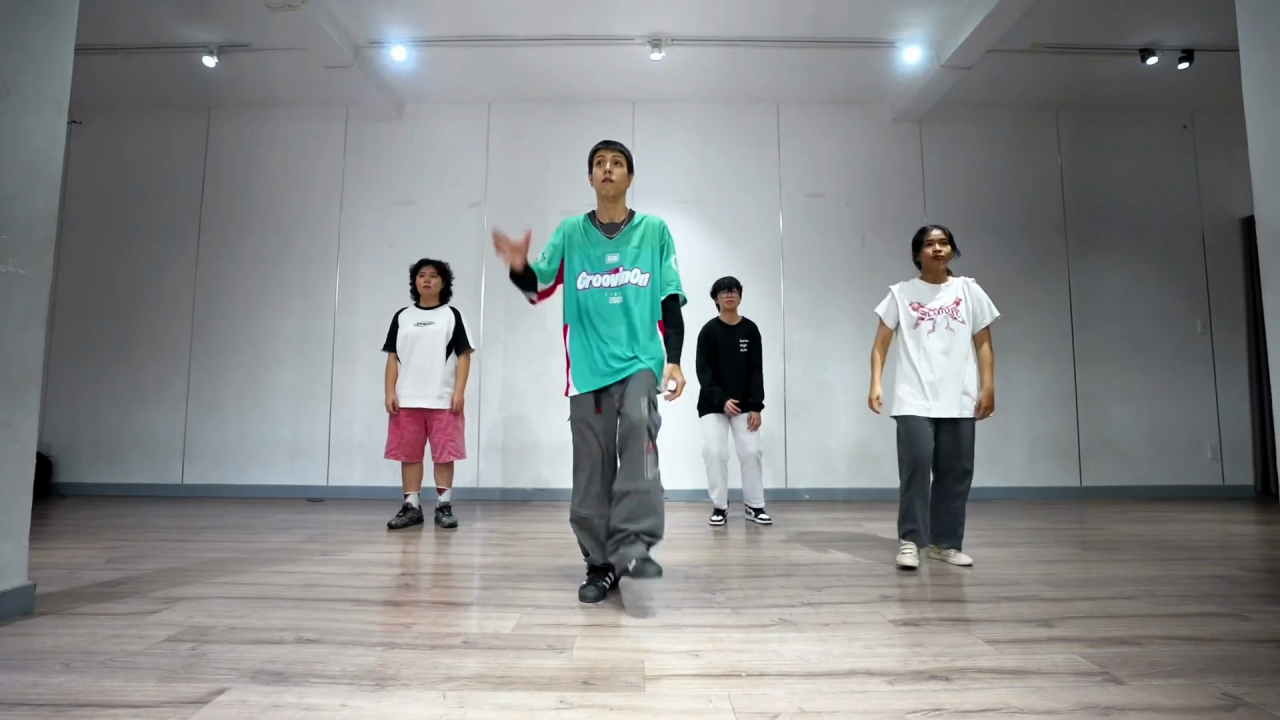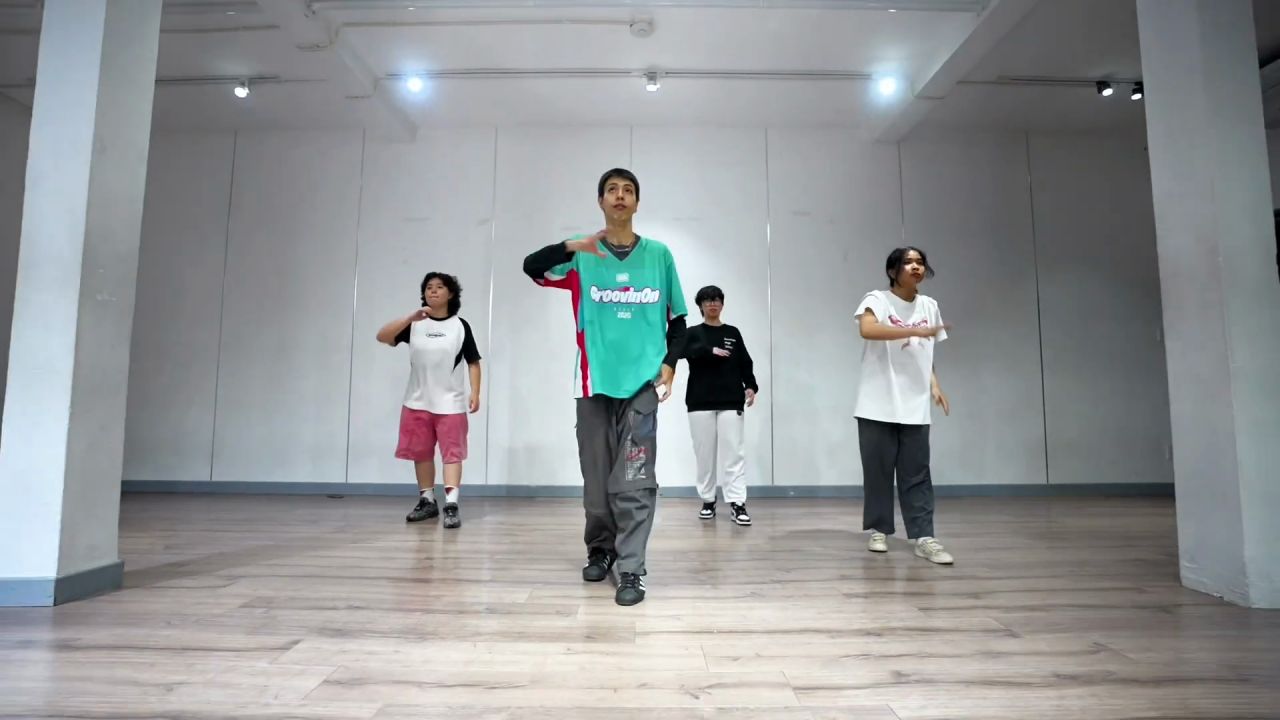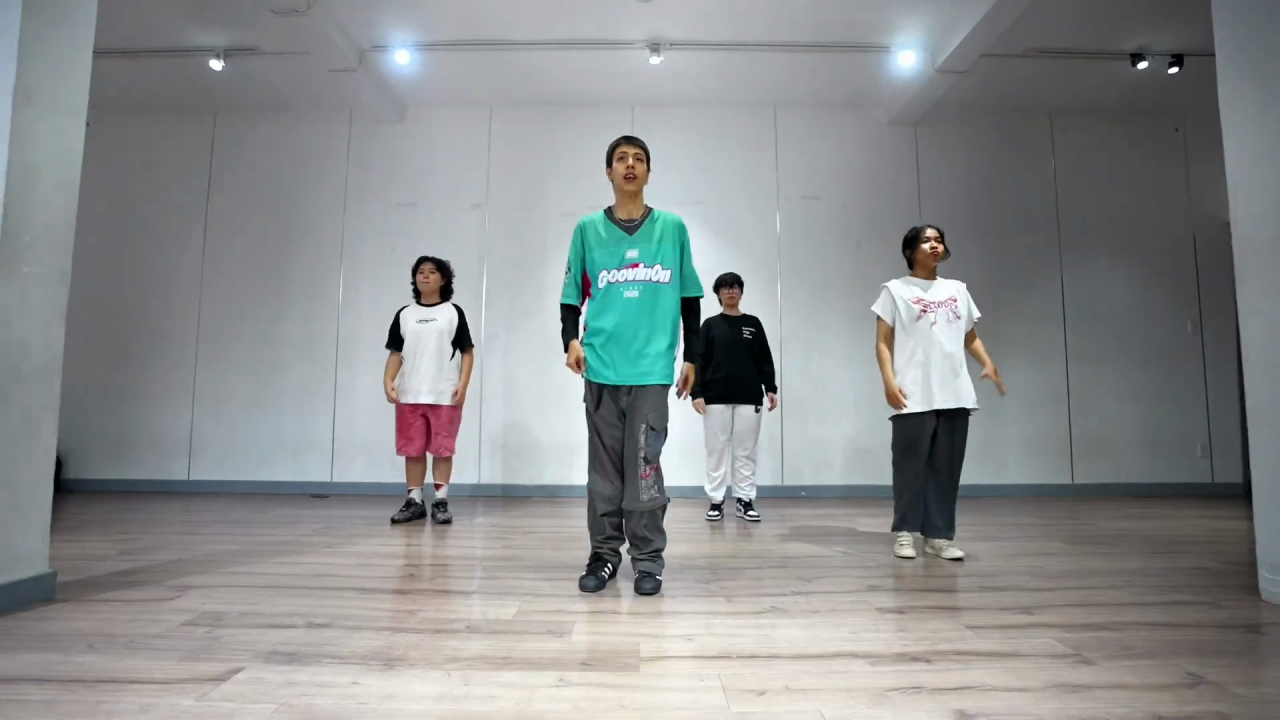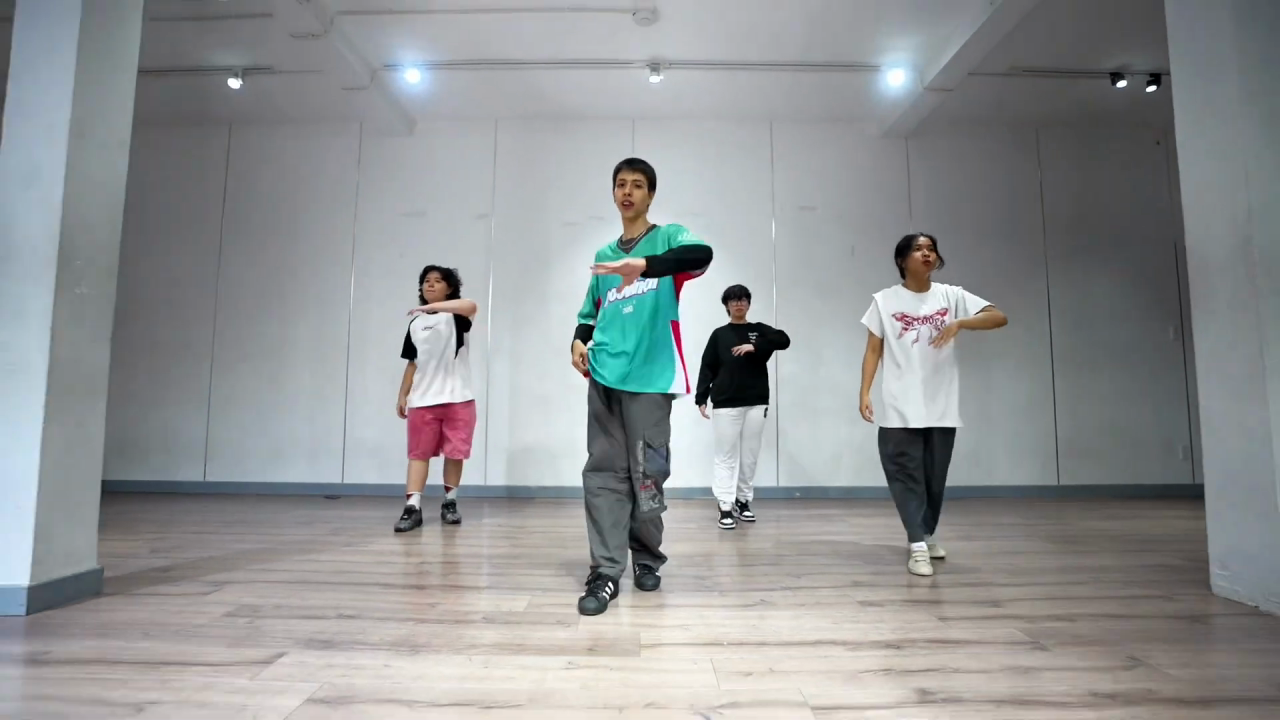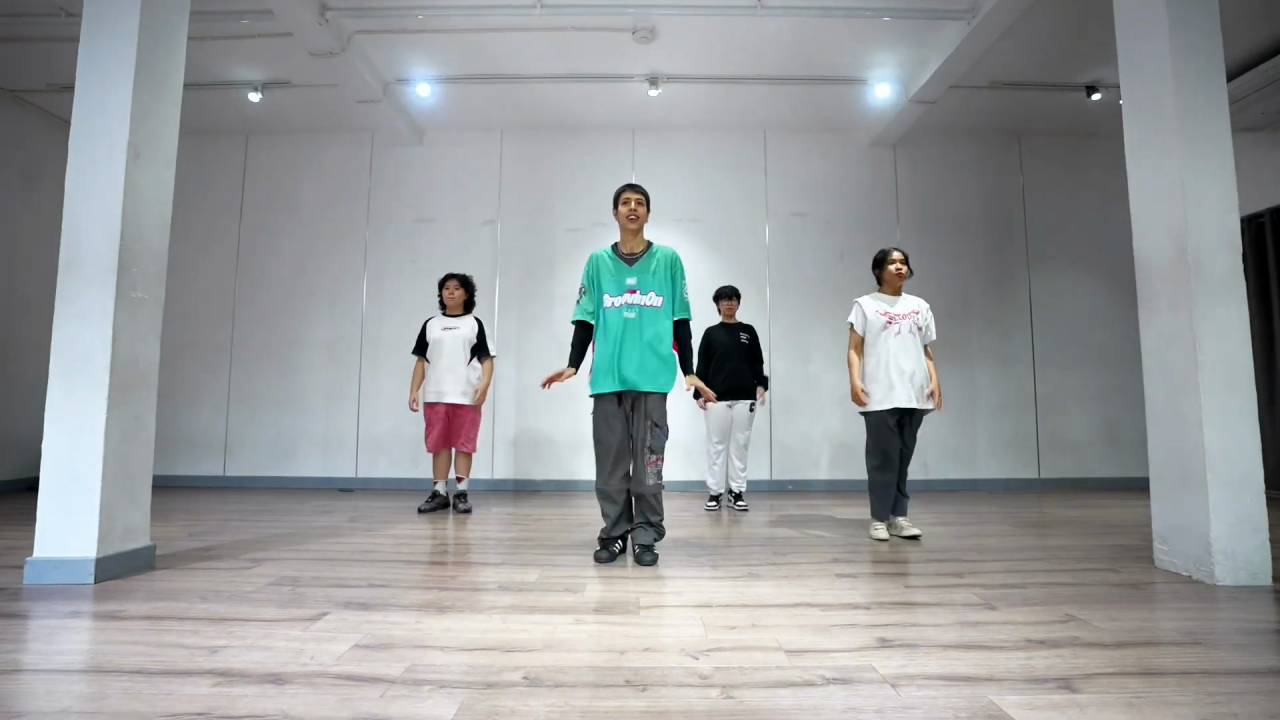
dt=1s
person 1, frame 1
left shoulder: (654, 230)
right shoulder: (570, 232)
left elbow: (671, 300)
right elbow: (538, 287)
left wrist: (674, 359)
right wrist: (518, 267)
left hip: (638, 358)
right hip: (587, 367)
left knee: (638, 440)
right knee: (591, 468)
left ankle: (634, 547)
right ankle: (602, 564)
person 1, frame 2
left shoulder: (659, 254)
right shoulder: (580, 252)
left elbow: (677, 317)
right elbow: (531, 268)
left wrist: (670, 360)
right wrist: (570, 247)
left hip: (642, 378)
right hip: (595, 379)
left knee: (634, 478)
right knee: (597, 475)
left ankle: (632, 570)
right ankle: (602, 549)
person 1, frame 3
left shoulder: (673, 227)
right shoulder: (588, 229)
left elbow: (689, 296)
right elbow: (572, 294)
left wrist: (691, 356)
right wrist: (571, 339)
left hip: (653, 365)
right hip: (602, 363)
left knee: (644, 464)
right knee: (603, 464)
left ankle: (648, 560)
right ankle: (603, 553)
person 1, frame 4
left shoulder: (669, 237)
right shoulder: (604, 255)
left elbow: (702, 255)
left wrist: (642, 266)
right wrist: (578, 341)
left hip: (650, 375)
right hip: (603, 373)
left knee: (646, 472)
right knee: (603, 471)
left ankle: (646, 557)
right ankle: (605, 572)
person 1, frame 5
left shoulder: (668, 259)
right shoulder: (597, 262)
left elbow: (681, 318)
right elbow: (585, 318)
left wrist: (688, 369)
right wrist: (572, 364)
left hip: (651, 374)
right hip: (607, 374)
left knee: (648, 459)
right knee: (610, 462)
left ankle: (645, 537)
right ankle: (613, 534)
person 2, frame 1
left shoulder: (968, 289)
right shoulder: (901, 293)
left elbow: (983, 342)
right elbow: (881, 343)
left wrist: (988, 387)
right wrist: (875, 383)
left hip: (959, 399)
right hip: (914, 398)
left knee: (956, 471)
right knee: (916, 463)
left ankle: (945, 542)
right ankle: (911, 540)
person 2, frame 2
left shoulder: (929, 306)
right shoulder: (877, 300)
right elbow: (867, 330)
left wrist: (934, 384)
right wrist: (913, 332)
left hip: (915, 406)
right hip: (878, 405)
left knee: (916, 472)
right knee: (878, 470)
left ankle: (924, 538)
right ankle: (878, 530)
person 2, frame 3
left shoulder: (958, 290)
right shoulder: (895, 290)
left elbow: (971, 338)
right elbow: (883, 342)
left wrist: (989, 364)
right wrist: (889, 380)
left hip: (955, 393)
right hip: (914, 394)
left knee: (946, 466)
right knee: (911, 464)
left ankle: (938, 535)
right ankle: (905, 532)
person 2, frame 4
left shoulder: (952, 296)
right shoulder: (884, 301)
left elbow: (999, 317)
right elbow: (873, 350)
left wrist: (959, 323)
right wrist: (864, 393)
left hip: (941, 405)
right hip: (901, 406)
left knee: (935, 475)
right knee: (906, 473)
left ankle: (925, 534)
right ankle: (917, 545)
person 2, frame 5
left shoulder: (920, 305)
right shoulder: (865, 304)
left elbow: (927, 350)
right elbow: (855, 349)
left wrist: (935, 382)
right wrist: (856, 382)
left hip: (913, 394)
right hip: (880, 395)
left knee: (904, 455)
right knee: (883, 454)
left ankle: (897, 516)
right ankle: (879, 517)
person 3, frame 1
left shoulder: (452, 315)
right shoulder: (402, 317)
left elbow: (463, 355)
right elbow: (392, 358)
left wrist: (459, 391)
right wrist: (390, 392)
left hip: (443, 399)
right hip: (407, 399)
left knee: (444, 453)
right knee: (408, 453)
left ankle: (443, 506)
right ankle: (411, 506)
person 3, frame 2
left shoulder: (461, 326)
right shoulder: (413, 325)
left elbow: (473, 362)
right elbow: (382, 337)
left wrist: (475, 393)
right wrist: (412, 317)
left hip: (451, 403)
right hip: (417, 402)
left knee: (452, 453)
right knee: (420, 454)
left ankle: (451, 505)
right ankle: (427, 501)
person 3, frame 3
left shoulder: (454, 312)
right shoulder: (404, 314)
left elbow: (467, 352)
right elbow: (395, 353)
left wrist: (463, 385)
right wrist: (389, 381)
left hip: (445, 395)
right hip: (410, 395)
left knee: (443, 449)
right knee: (412, 449)
left ankle: (440, 502)
right ankle: (414, 502)
person 3, frame 4
left shoulder: (455, 315)
right shoulder: (416, 322)
left elbow: (471, 306)
left wrist: (431, 308)
right wrist: (402, 394)
left hip: (457, 398)
right hip: (423, 399)
left knee: (455, 452)
right knee: (419, 452)
left ankle: (449, 503)
right ankle: (413, 508)
person 3, frame 5
left shoulder: (474, 324)
right shoulder: (430, 324)
left elbow: (488, 358)
right elbow: (421, 360)
left wrist: (484, 384)
right wrist: (414, 390)
left hip: (466, 396)
right hip: (435, 396)
left knee: (464, 445)
right knee: (438, 445)
left ankle: (461, 494)
right ankle: (439, 493)
person 4, frame 1
left shoulder: (751, 330)
right shoulder: (709, 331)
left elbow: (756, 371)
right elbow: (703, 370)
left wrist: (756, 407)
right wrist: (722, 400)
left hip: (744, 405)
right hip: (713, 405)
left knee: (751, 453)
right knee: (713, 453)
left ankle: (754, 506)
right ankle: (719, 506)
person 4, frame 2
left shoulder: (733, 333)
right shoulder: (693, 333)
left elbow: (745, 364)
left wrist: (751, 386)
right wrist: (709, 351)
left hip: (731, 403)
right hip: (701, 404)
left knee: (734, 454)
right knee: (704, 455)
left ankle: (737, 503)
right ankle: (708, 501)
person 4, frame 3
left shoulder: (753, 324)
right shoulder: (711, 324)
left elbow: (765, 360)
right elbow: (698, 360)
left wrist: (771, 389)
right wrist: (697, 392)
left hip: (749, 399)
right hip: (716, 399)
left knee: (745, 451)
right knee: (716, 450)
left ankle: (745, 500)
right ankle: (715, 501)
person 4, frame 4
left shoulder: (760, 331)
right shoulder: (719, 334)
left elbow: (783, 340)
right elbow: (707, 368)
left wrist: (755, 347)
right wrist: (701, 398)
left hip: (756, 402)
right hip: (725, 403)
left knee: (749, 455)
right knee: (726, 455)
left ankle: (743, 501)
right ankle: (725, 508)
person 4, frame 5
left shoulder: (749, 331)
right shoulder: (711, 333)
left elbow: (756, 362)
right elbow: (702, 365)
left wrist: (761, 384)
right wrist: (699, 394)
left hip: (744, 398)
right hip: (716, 397)
left knee: (739, 445)
right knee: (716, 445)
left ankle: (736, 493)
right ankle: (715, 493)
